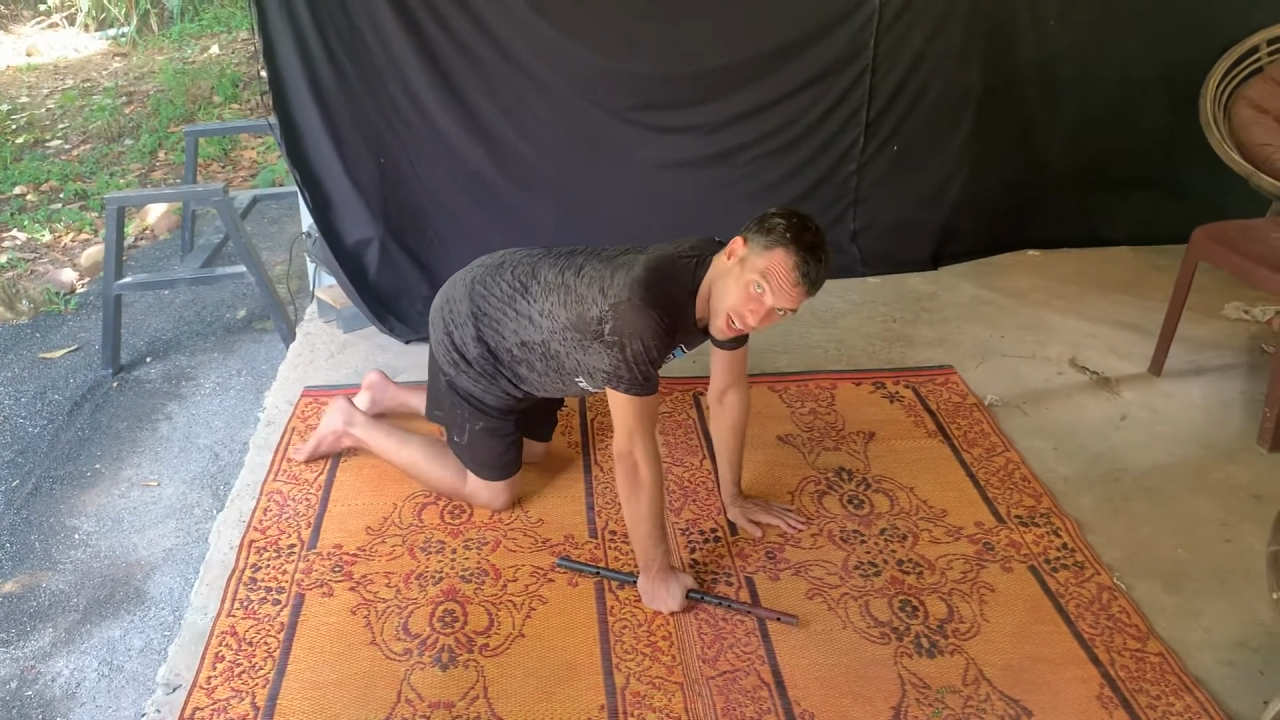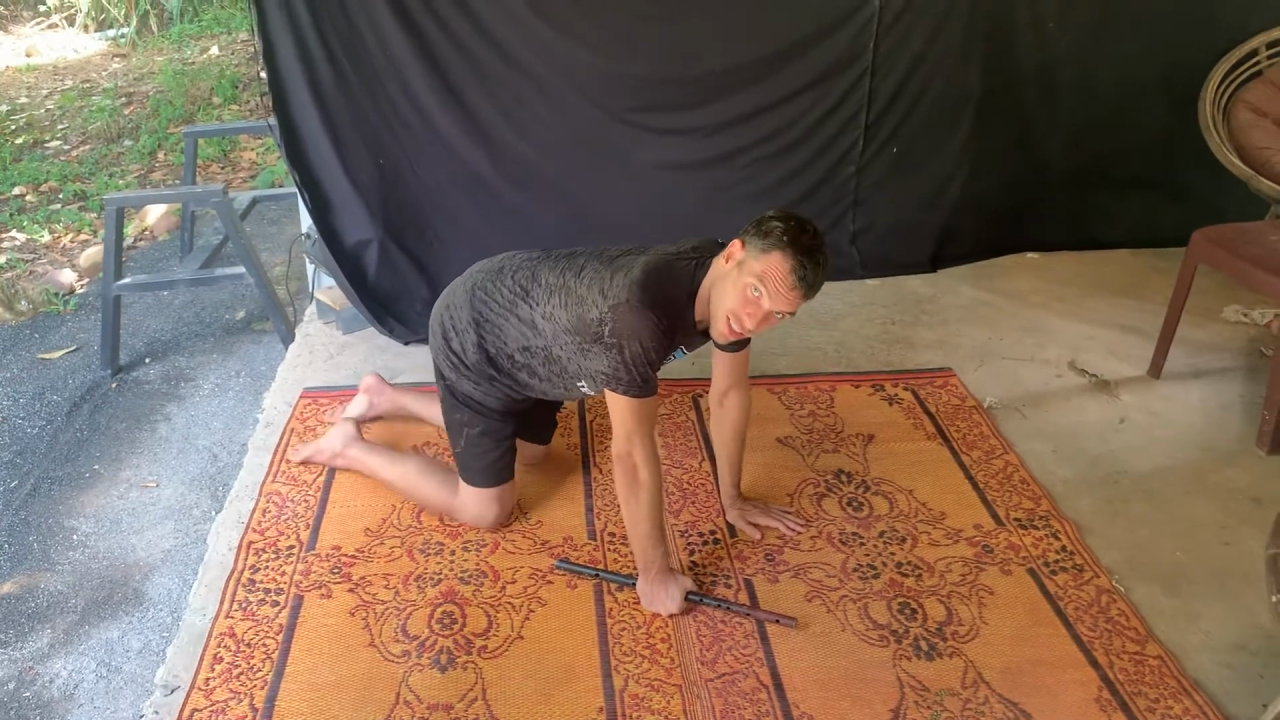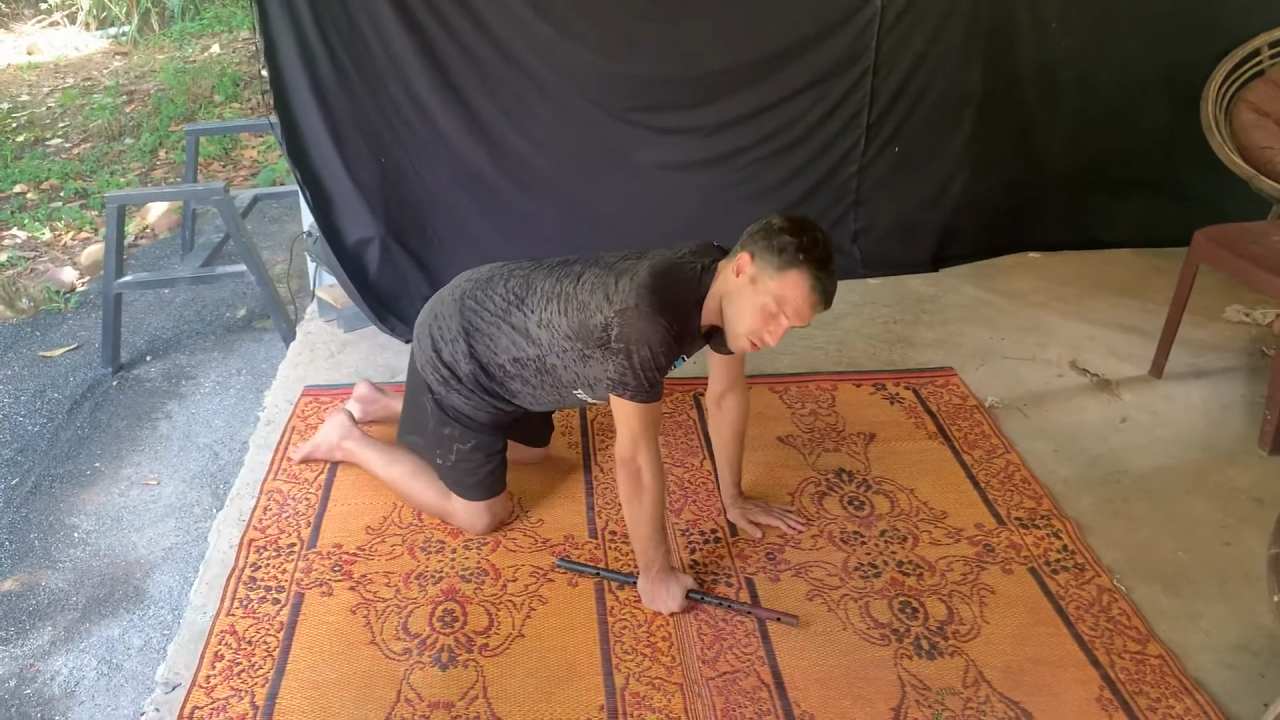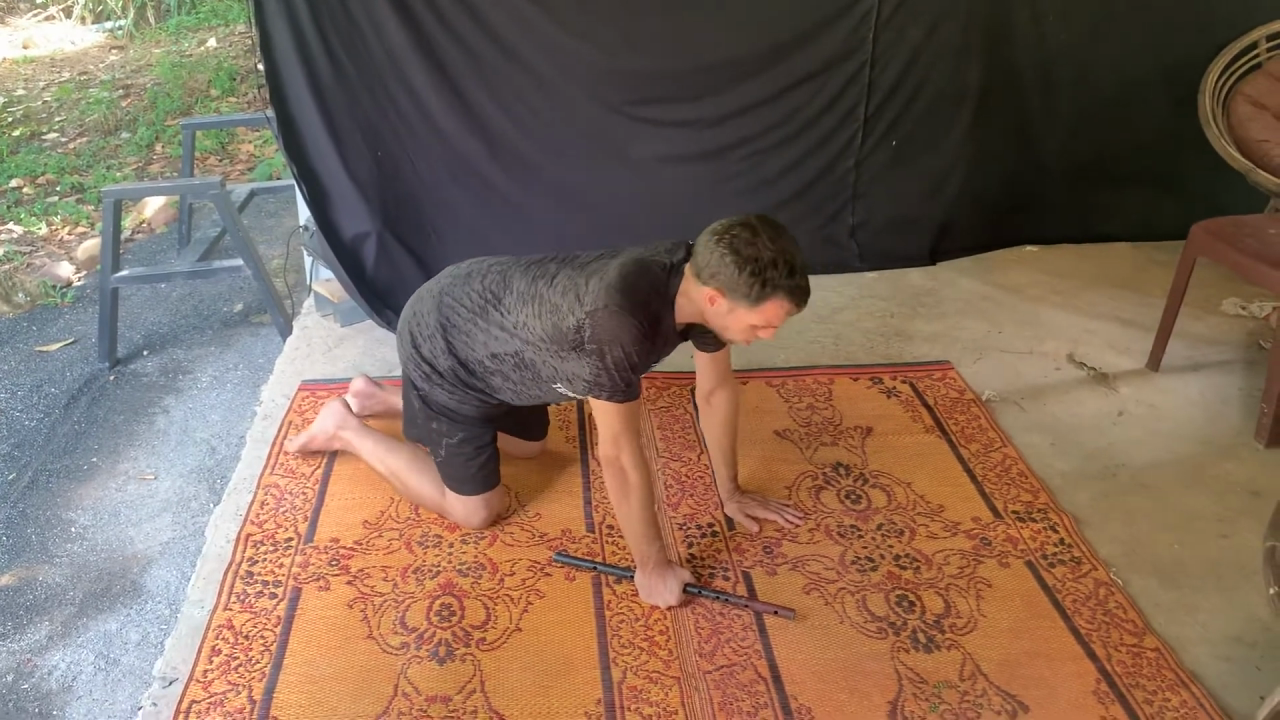
dt=0.5s
person 1, frame 1
left shoulder: (729, 284)
right shoulder: (640, 311)
left elbow: (727, 391)
right elbow: (634, 453)
left wrist: (733, 496)
right wrist: (655, 571)
left hip: (519, 310)
right hip: (472, 325)
left knee: (529, 448)
right knee: (495, 490)
left ankle: (385, 395)
right ankle: (354, 424)
person 1, frame 2
left shoulder: (730, 288)
right shoulder: (638, 312)
left elbow: (729, 394)
right elbow: (633, 454)
left wrist: (732, 498)
right wrist: (654, 573)
left hip: (523, 316)
right hip: (473, 333)
left knee: (531, 448)
right knee: (487, 509)
left ankle: (385, 397)
right ankle: (350, 447)
person 1, frame 3
left shoulder: (722, 286)
right shoulder: (645, 319)
left elbow: (725, 395)
right elbow: (636, 458)
left wrist: (732, 498)
right wrist: (654, 572)
left hip: (506, 329)
right hip: (460, 345)
left knee: (529, 449)
right knee: (481, 513)
left ankle: (379, 403)
right ankle: (348, 440)
person 1, frame 4
left shoulder: (704, 277)
right shoulder: (618, 319)
left elbow: (716, 390)
right elbow: (620, 455)
left wrist: (730, 492)
right wrist: (653, 566)
left hip: (494, 322)
right hip: (442, 340)
left knee: (527, 443)
right knee: (477, 508)
left ankle: (376, 397)
right ankle: (346, 428)
